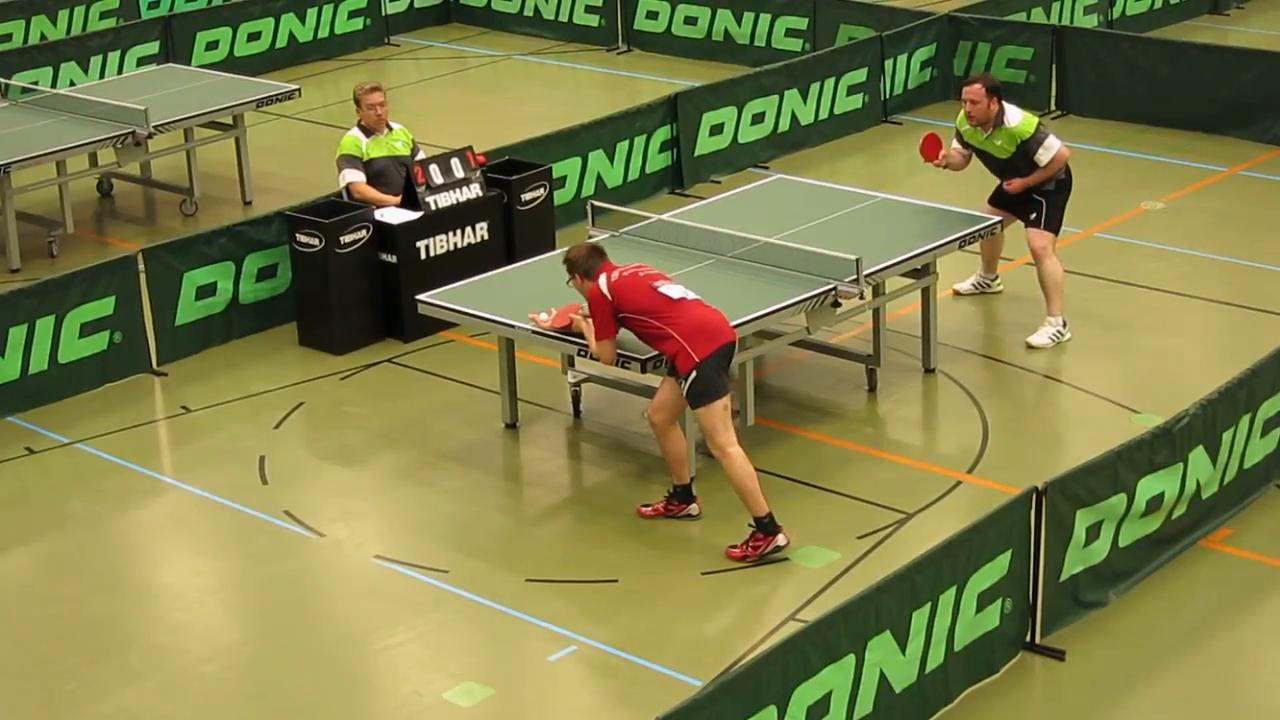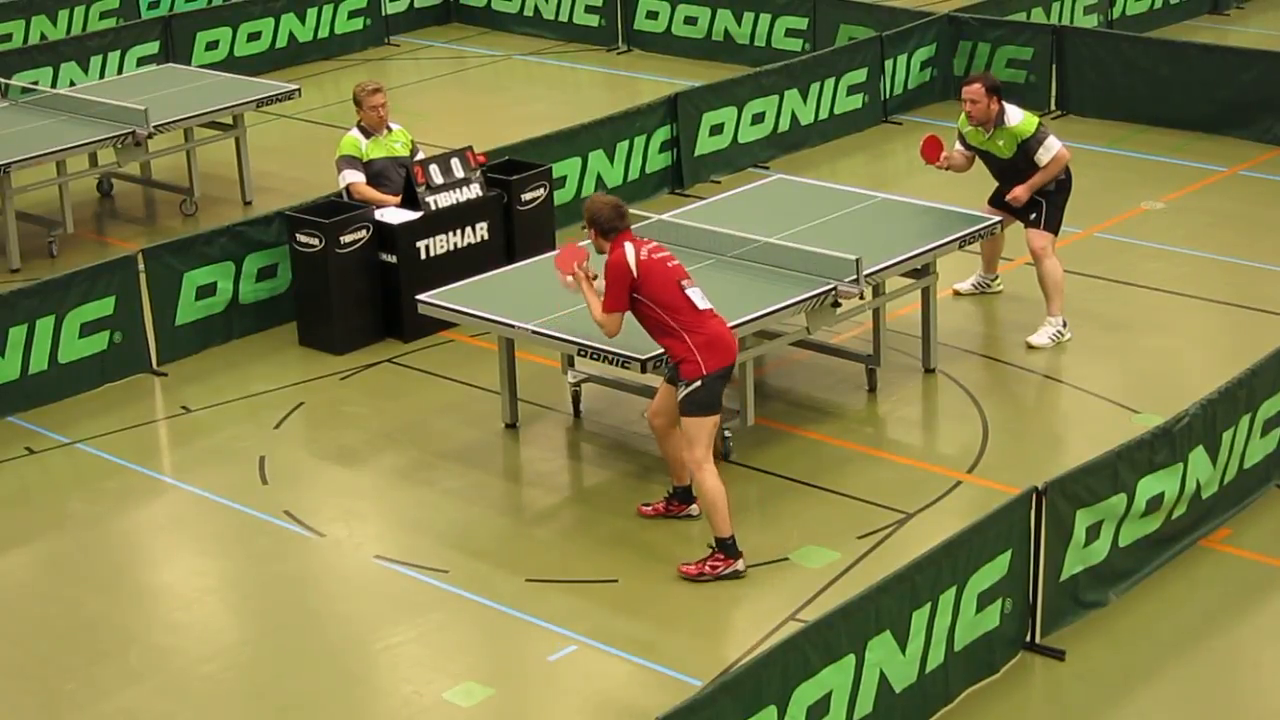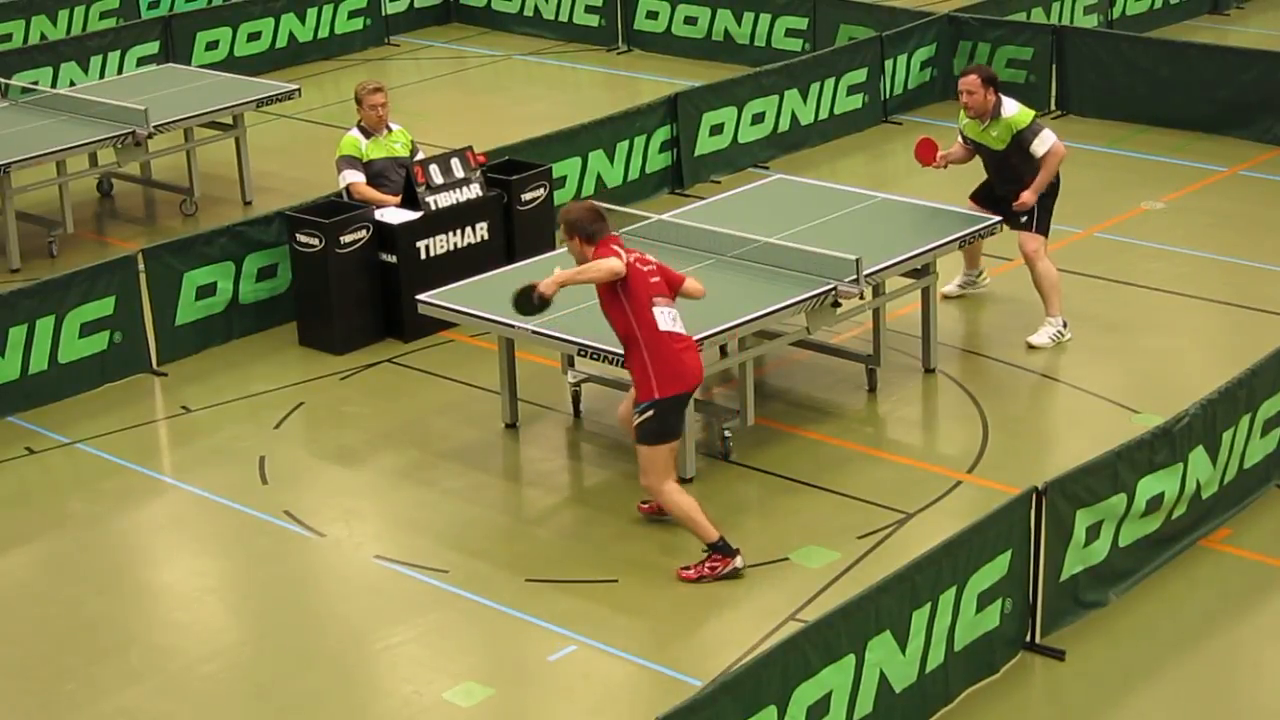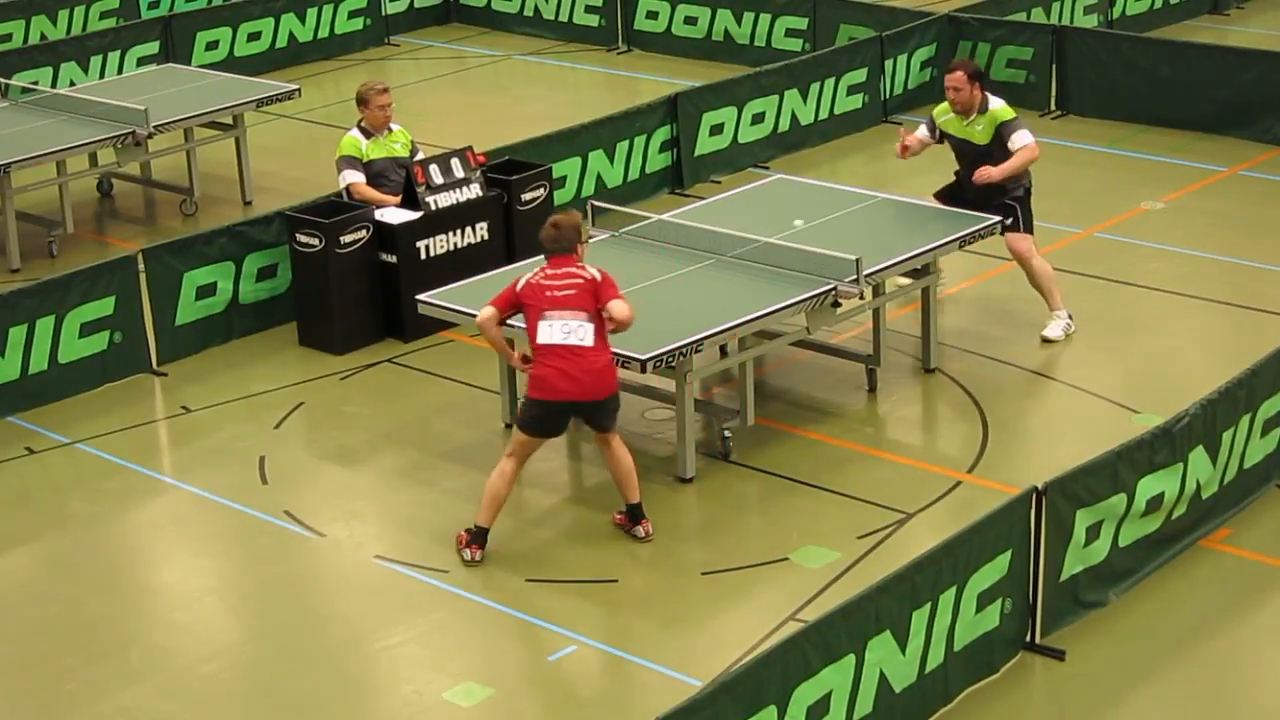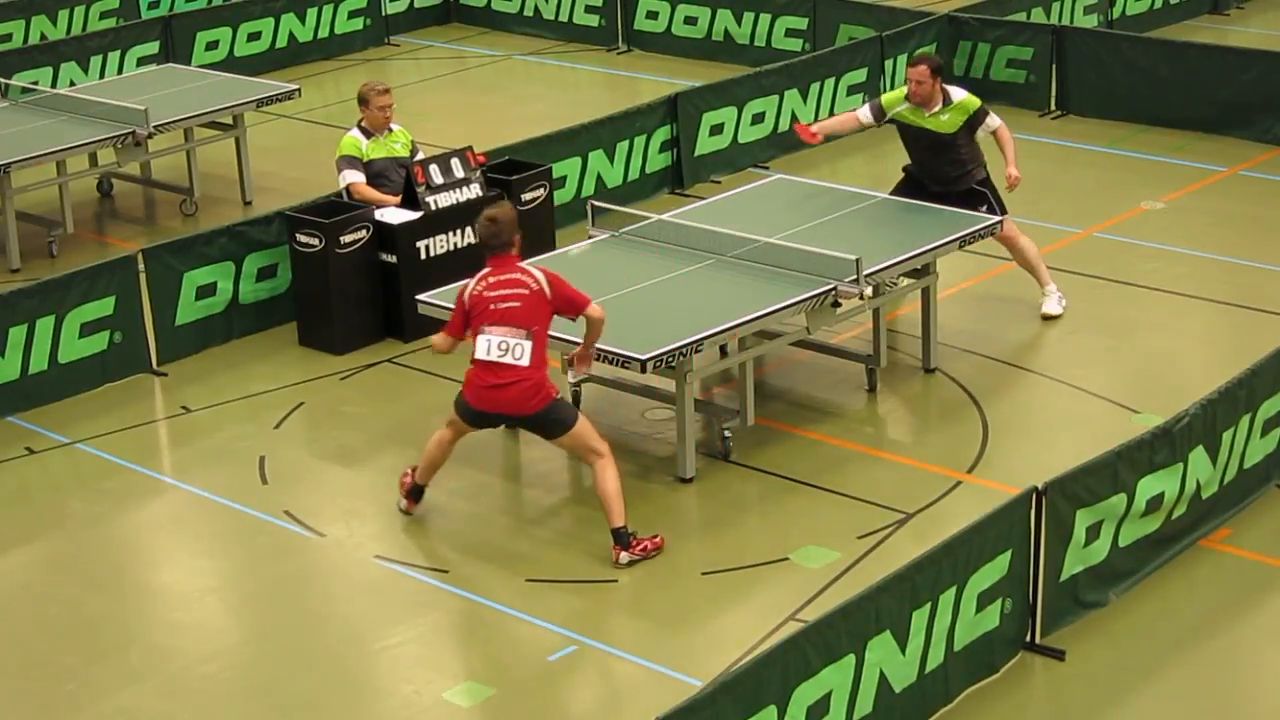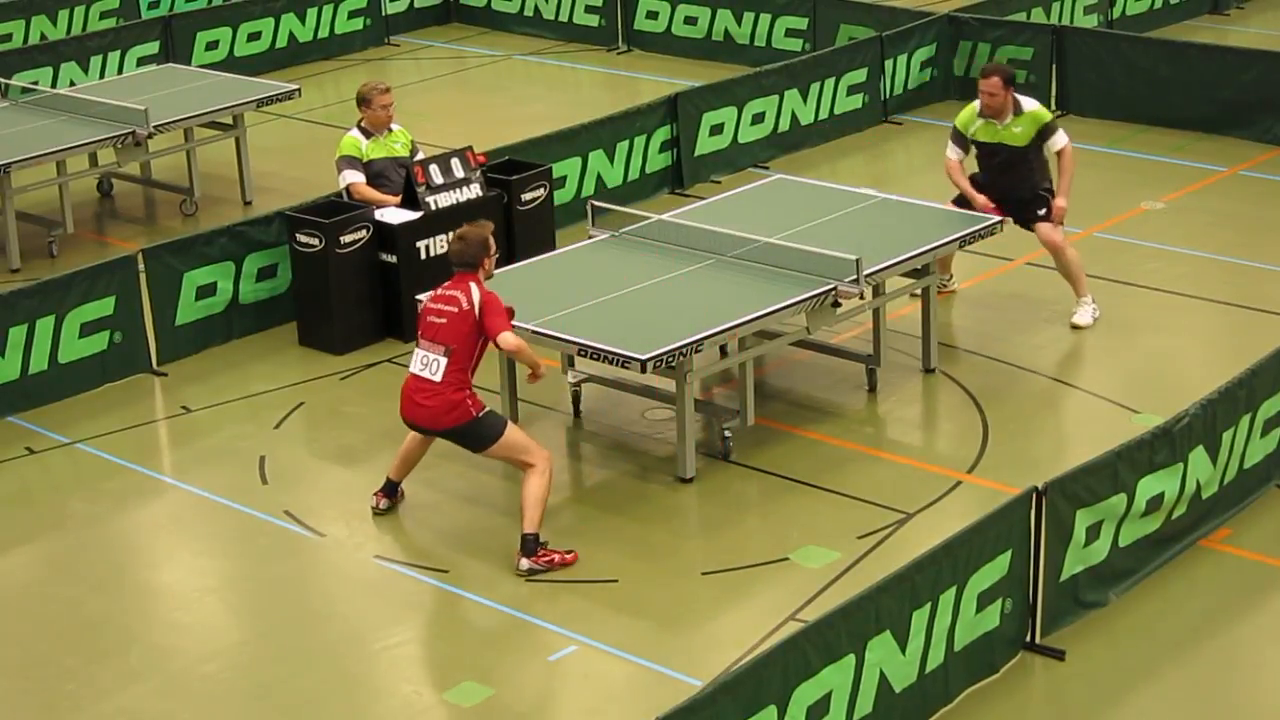
dt=0.5s
person 1, frame 1
left shoulder: (598, 291)
right shoulder: (632, 272)
left elbow: (606, 356)
left wrist: (585, 327)
right wrist: (575, 322)
left hip: (699, 347)
right hip: (715, 330)
left knee: (722, 444)
right knee: (659, 416)
left ankle: (769, 531)
right ankle: (683, 498)
person 1, frame 2
left shoulder: (619, 261)
right shoulder: (642, 246)
left elbow: (610, 327)
left wrist: (586, 287)
right wrist: (592, 277)
left hip: (704, 355)
right hip: (709, 343)
left knee: (696, 458)
right knee: (659, 418)
left ankle: (728, 553)
right ankle: (682, 499)
person 1, frame 3
left shoulder: (609, 256)
right shoulder: (641, 258)
left elbow: (613, 269)
right elbow: (697, 290)
left wrist: (560, 279)
left hip: (663, 379)
right hip: (686, 365)
left knee: (656, 482)
right knee: (627, 416)
left ankle: (723, 554)
right ankle: (667, 503)
person 1, frame 4
left shoulder: (527, 281)
right shoulder: (594, 276)
left elbow: (484, 321)
right elbow: (623, 315)
left wrist: (509, 353)
right wrist: (612, 328)
left hip: (548, 385)
right hip: (597, 381)
left knee: (513, 458)
right knee: (608, 438)
left ankle: (476, 539)
right ankle: (637, 517)
person 1, frame 5
left shoulder: (471, 288)
right shoulder: (542, 278)
left elbow: (444, 344)
right elbow: (596, 314)
left wrist: (435, 339)
right wrist: (587, 350)
left hip: (482, 392)
right hip: (532, 395)
left knee: (451, 429)
right knee: (599, 454)
left ankle: (413, 494)
right ankle: (624, 542)
person 1, frame 6
left shoulder: (434, 296)
right shoulder: (484, 297)
right elbow: (509, 343)
right wrist: (537, 364)
left hip: (411, 402)
right hip: (452, 409)
left knee: (424, 429)
right knee: (539, 461)
left ankle: (386, 493)
right ankle: (530, 551)
person 2, frame 1
left shoulder: (1020, 126)
right shoulder: (965, 122)
left elbow: (1062, 155)
right elbow: (961, 157)
left wrist: (1027, 182)
right wrist: (947, 159)
left hip: (1048, 184)
right hip: (1013, 183)
left knee: (1040, 247)
left ankle: (1056, 323)
right ankle: (988, 278)
person 2, frame 2
left shoulder: (1020, 126)
right shoulder: (967, 124)
left elbow: (1061, 156)
right elbow: (965, 159)
left wrist: (1028, 188)
right wrist: (949, 160)
left hip: (1048, 184)
right hip: (1014, 183)
left knee: (1039, 247)
left ankle: (1057, 323)
right ankle: (988, 278)
person 2, frame 3
left shoulder: (1015, 118)
right shoulder: (967, 116)
left elbow: (1057, 151)
right elbow: (966, 149)
left wrist: (1034, 191)
right wrist: (948, 157)
left hip: (1035, 188)
right hip: (1001, 184)
left knee: (1032, 250)
left ankle: (1056, 323)
right ankle: (973, 275)
person 2, frame 4
left shoulder: (998, 114)
right shoulder: (943, 113)
left elbow: (1030, 149)
right elbow: (920, 140)
left wrist: (1000, 171)
right wrist: (908, 146)
left hip: (1008, 192)
right hip: (968, 187)
left knee: (1023, 252)
left ankle: (1060, 316)
person 2, frame 5
left shoulder: (963, 103)
right shoulder: (895, 102)
left elbow: (998, 128)
right elbow: (855, 118)
left wrist: (1011, 165)
right wrist: (818, 129)
left hip: (968, 180)
right hip: (923, 179)
left knee: (1009, 234)
left ankle: (1050, 291)
person 2, frame 6
left shoulder: (1035, 114)
right shoulder: (968, 117)
left elbow: (1065, 150)
right elbow: (952, 162)
left wrist: (1061, 195)
right wrist: (973, 195)
left hip: (1033, 189)
right hip: (991, 188)
left knee: (1054, 241)
left ankle: (1086, 302)
right ankle: (943, 279)
